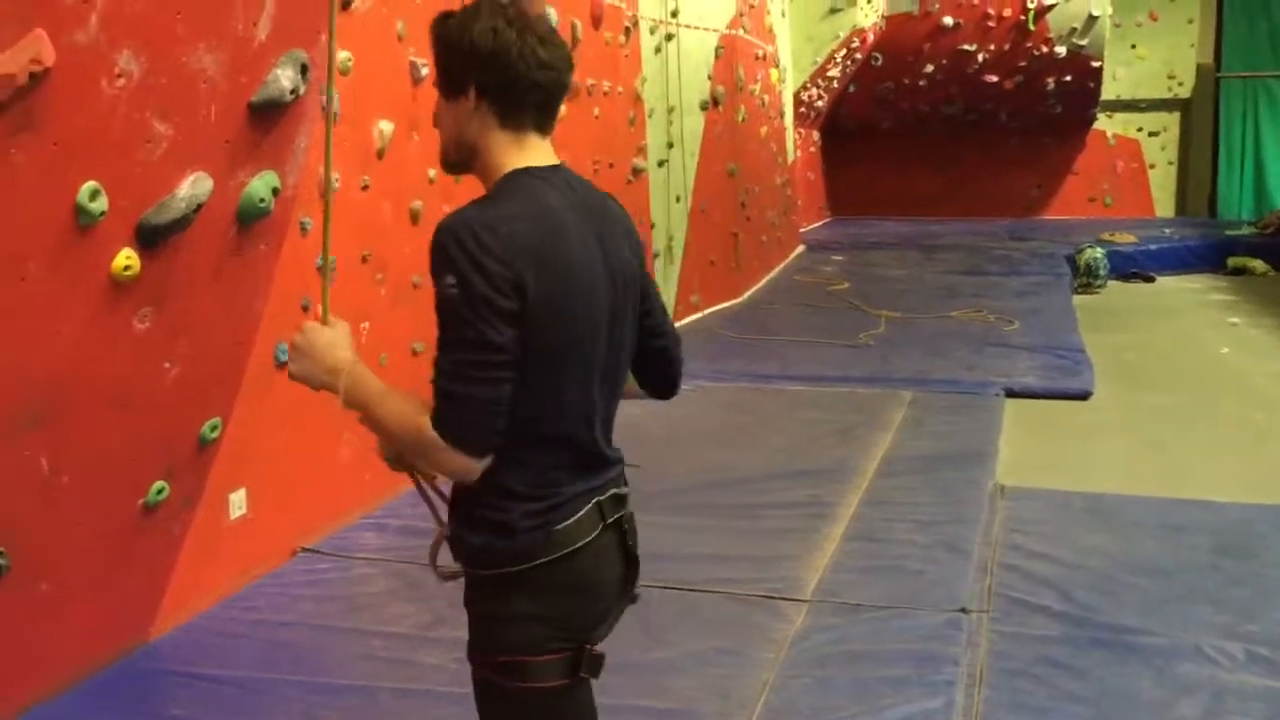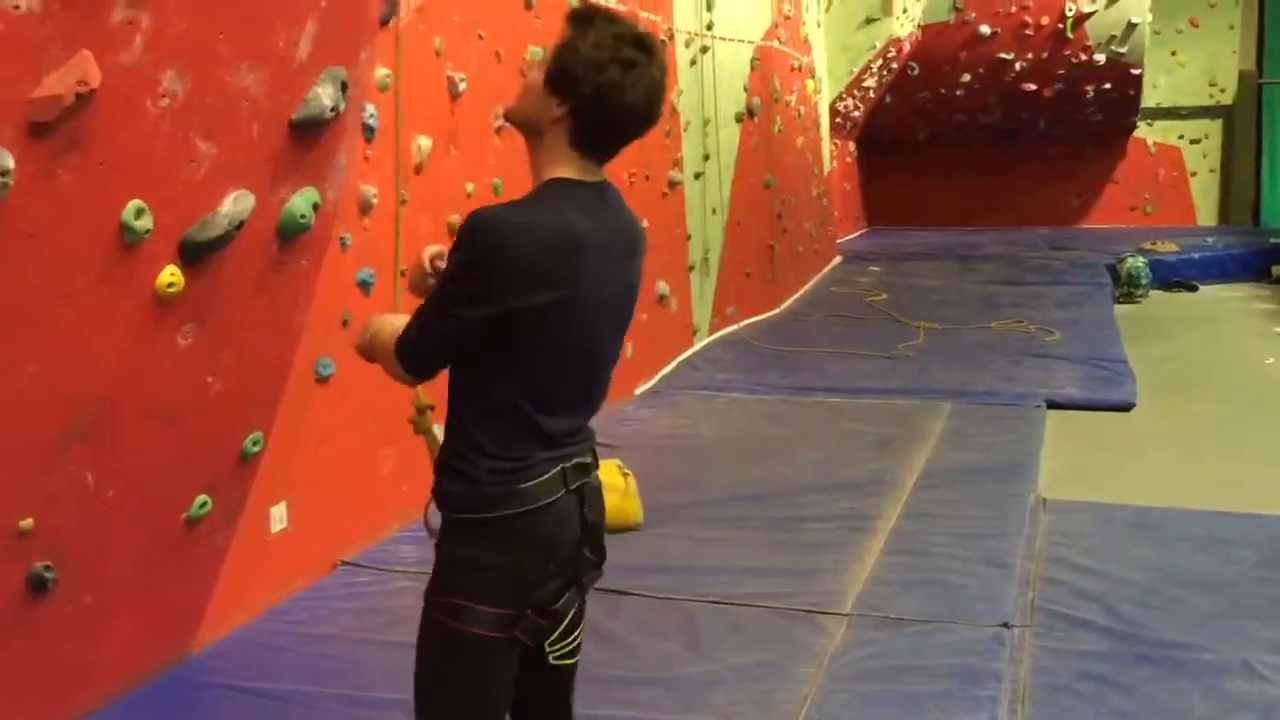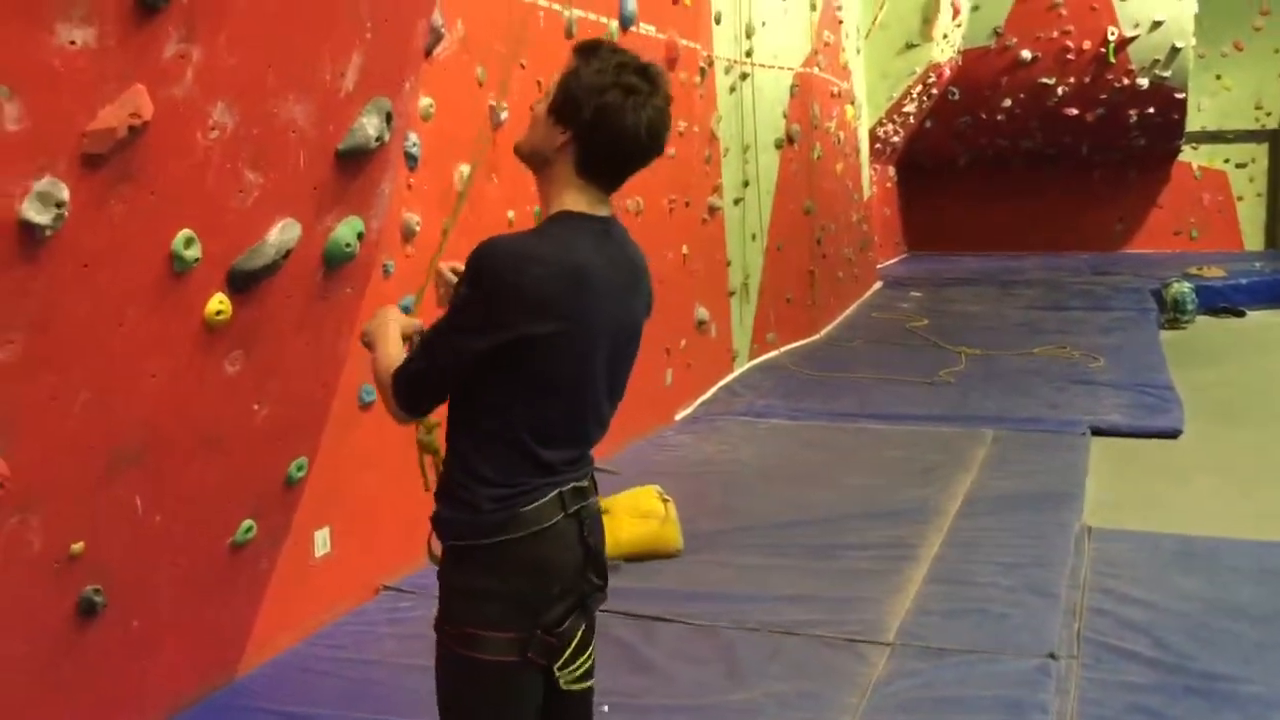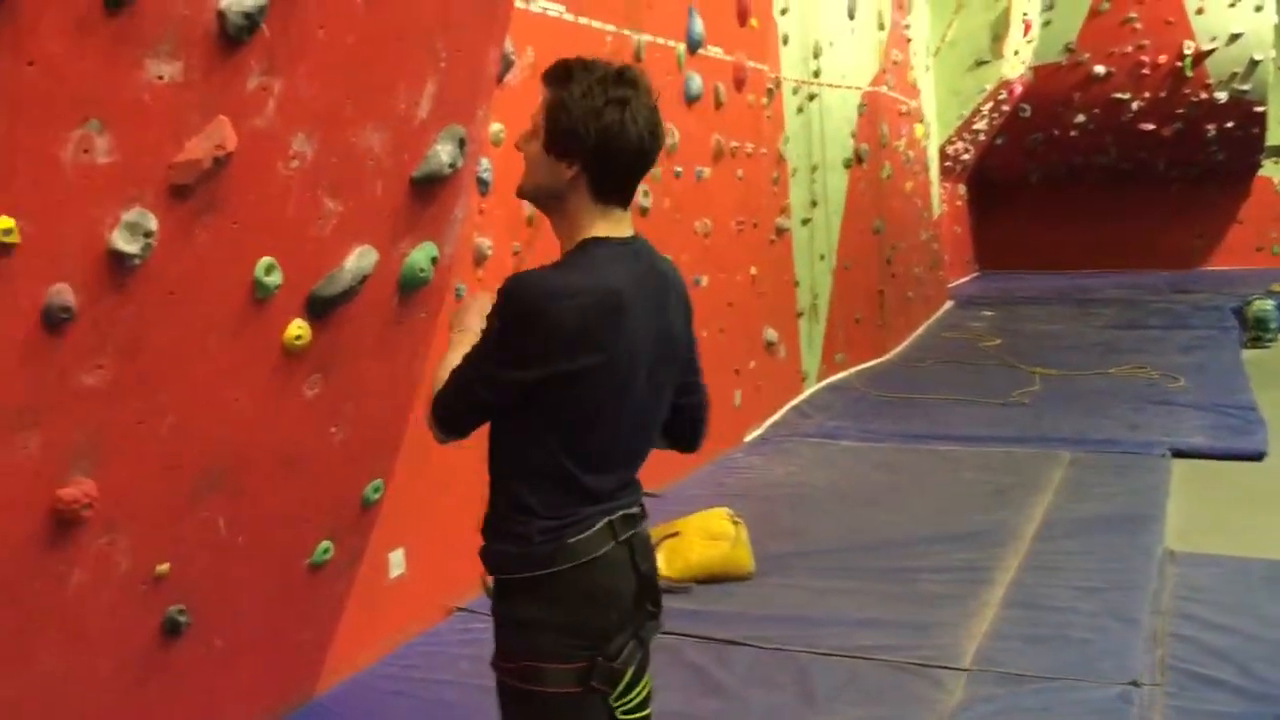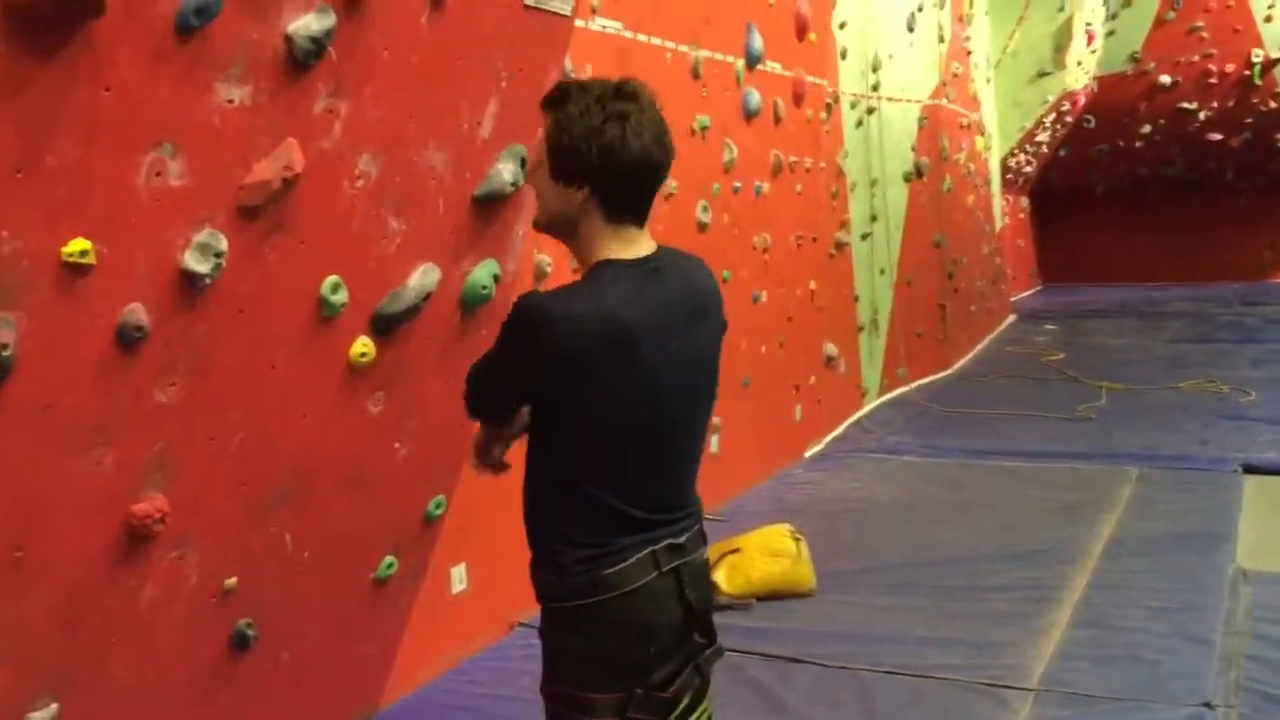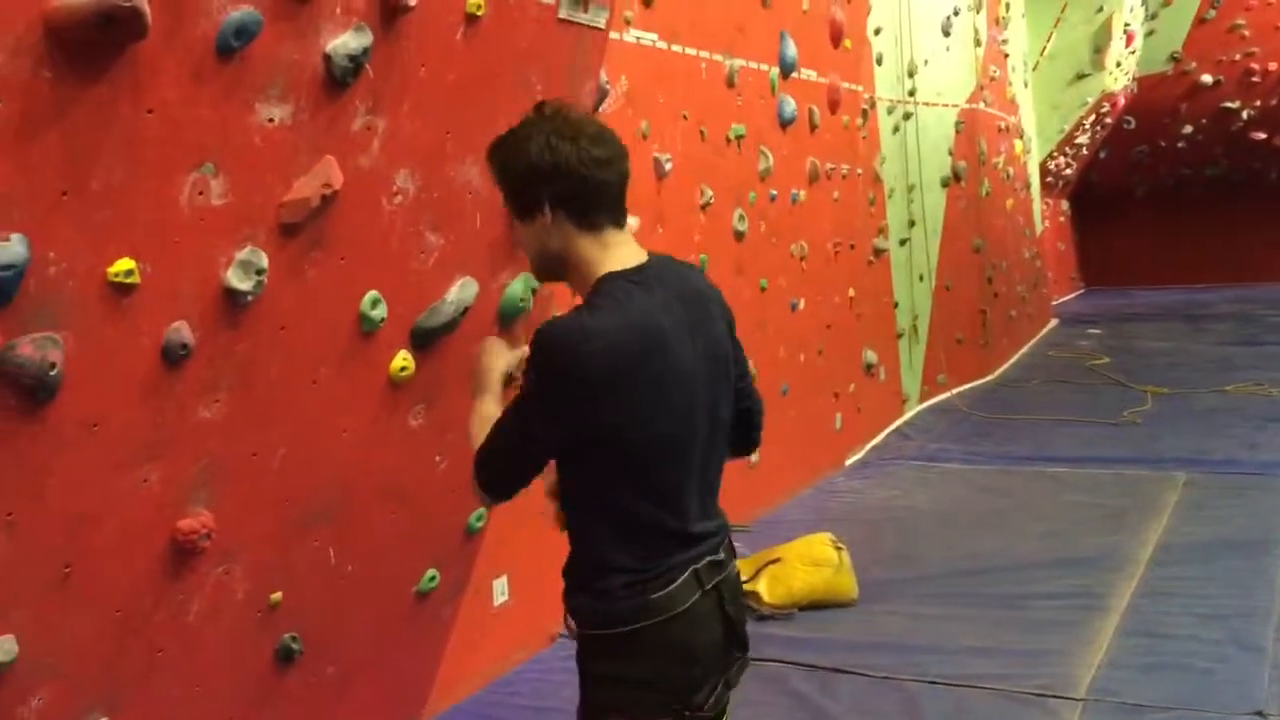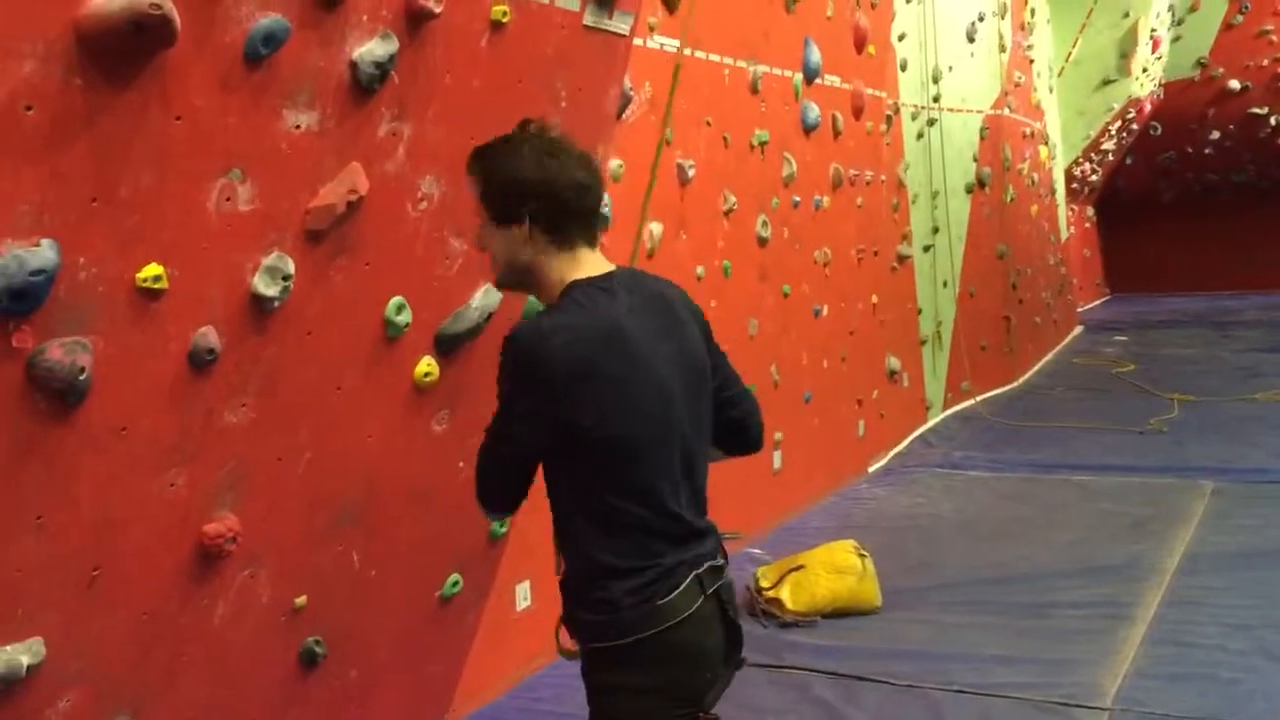
dt=0.4s
person 1, frame 1
left shoulder: (478, 238)
right shoulder: (606, 217)
left elbow: (464, 450)
right elbow: (664, 375)
left wrist: (341, 369)
left hip: (533, 567)
right hip: (595, 539)
person 1, frame 2
left shoulder: (504, 232)
right shoulder: (619, 227)
left elbow: (412, 361)
left wrist: (378, 332)
right wrist: (456, 282)
left hip: (499, 522)
right hip: (568, 504)
person 1, frame 3
left shoulder: (514, 262)
right shoulder: (626, 263)
left elbow: (405, 401)
left wrist: (385, 332)
left hip: (503, 547)
right hip: (570, 529)
person 1, frame 4
left shoulder: (544, 297)
right shoulder: (664, 282)
left elbow: (448, 419)
right elbow: (689, 429)
left wrist: (472, 329)
left hip: (554, 578)
right hip: (624, 555)
person 1, frame 5
left shoulder: (552, 320)
right shoulder: (697, 285)
left elbow: (483, 403)
right wrist: (522, 418)
left hip: (605, 608)
right hip: (683, 581)
person 1, frame 6
left shoulder: (578, 343)
right shoulder: (698, 292)
left elbow: (493, 480)
left wrist: (490, 379)
left hip: (641, 628)
right hip: (710, 595)
person 1, frame 7
left shoulder: (542, 345)
right shoulder: (670, 303)
left elbow: (497, 495)
right elbow: (745, 431)
left hip: (644, 636)
right hip: (701, 601)
